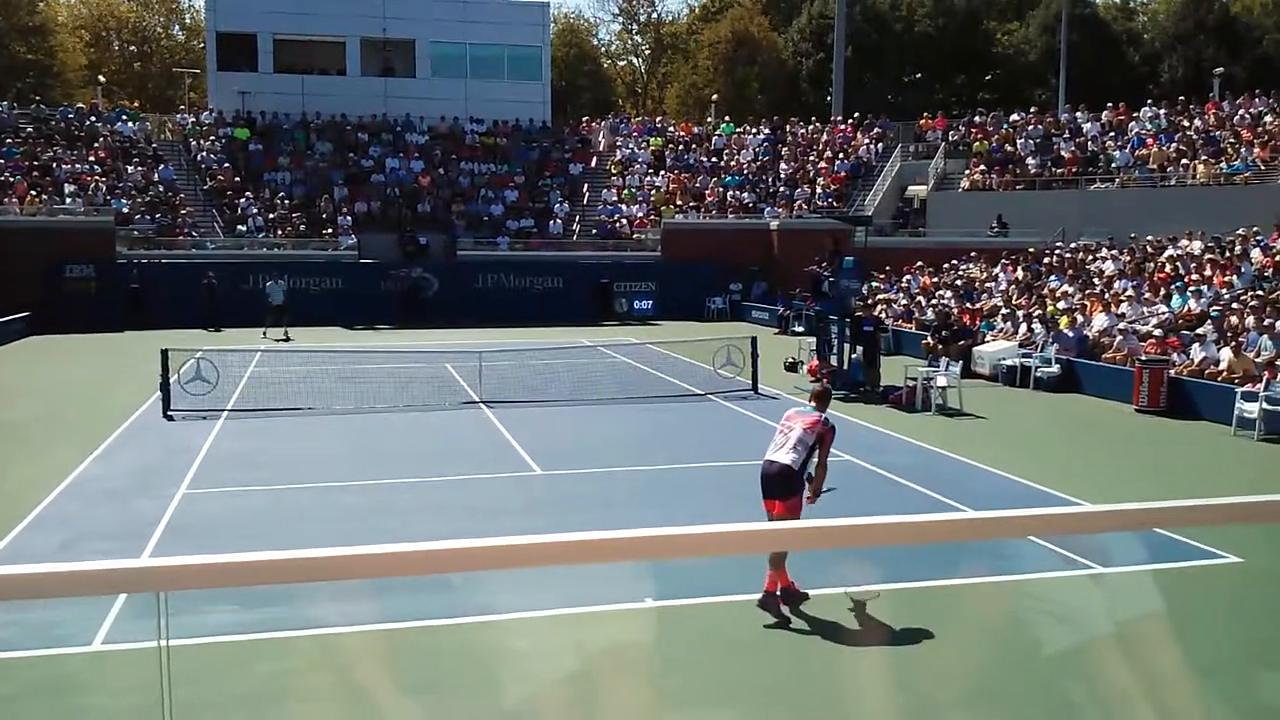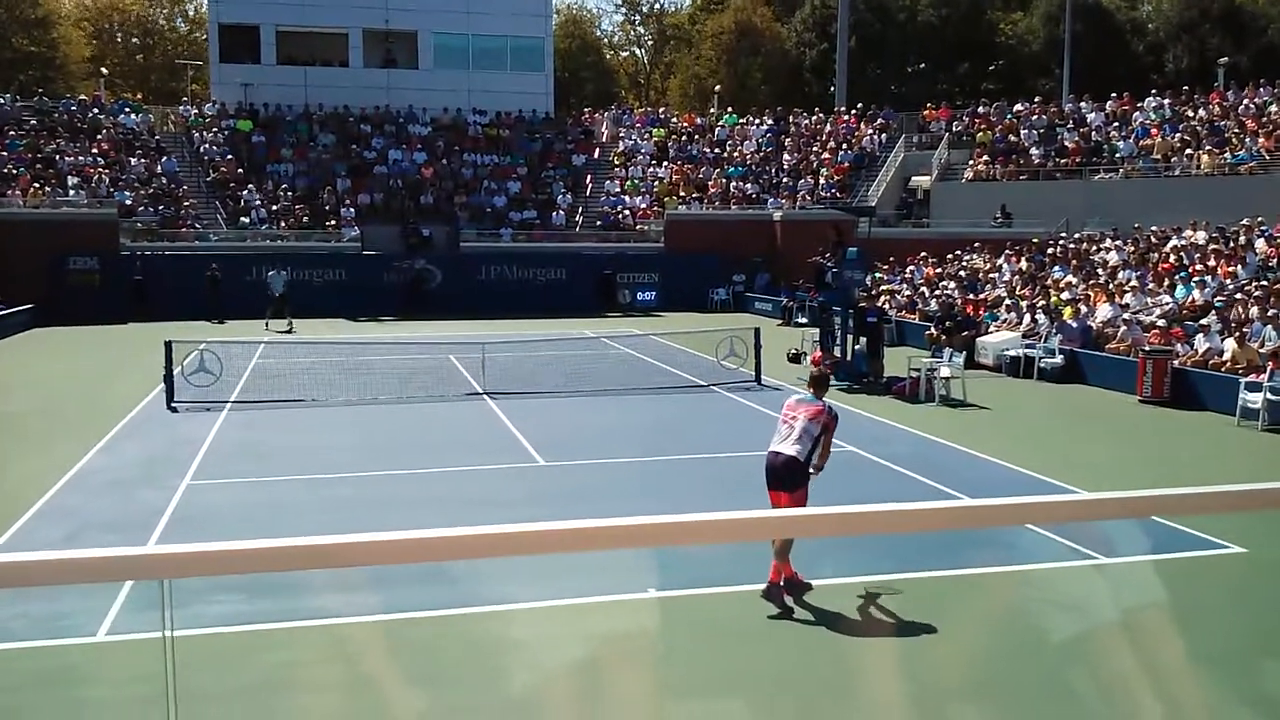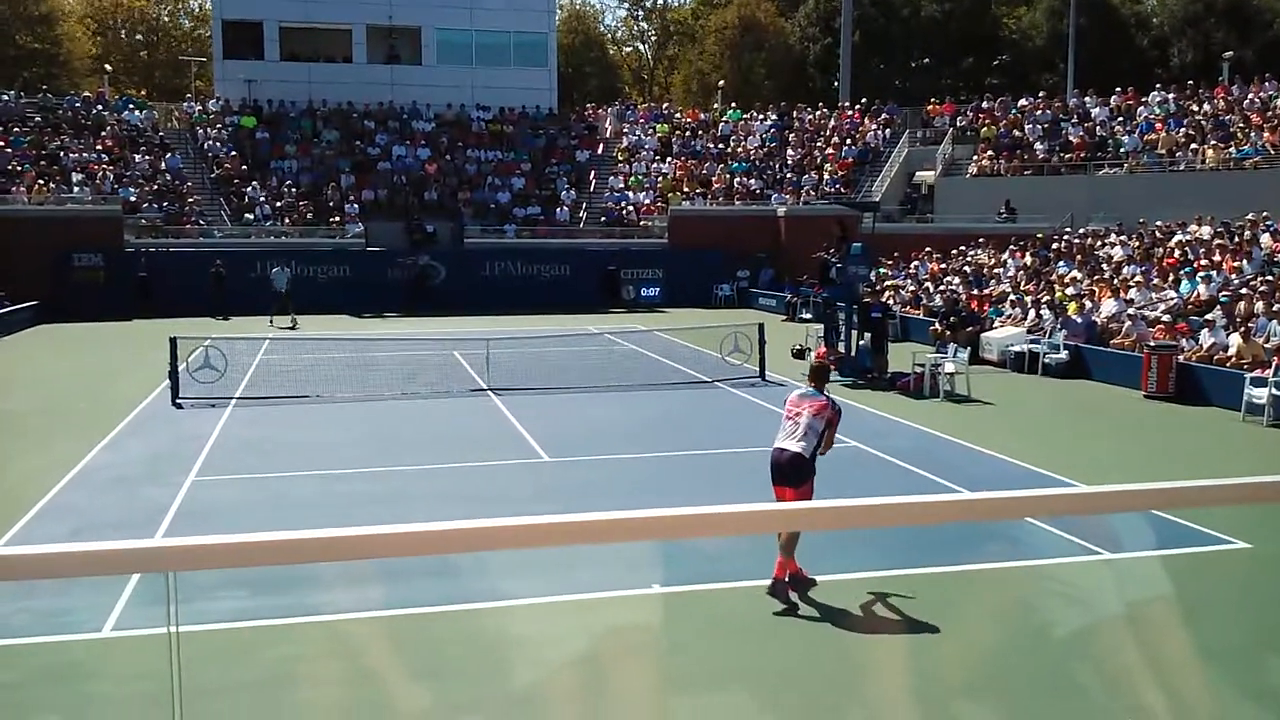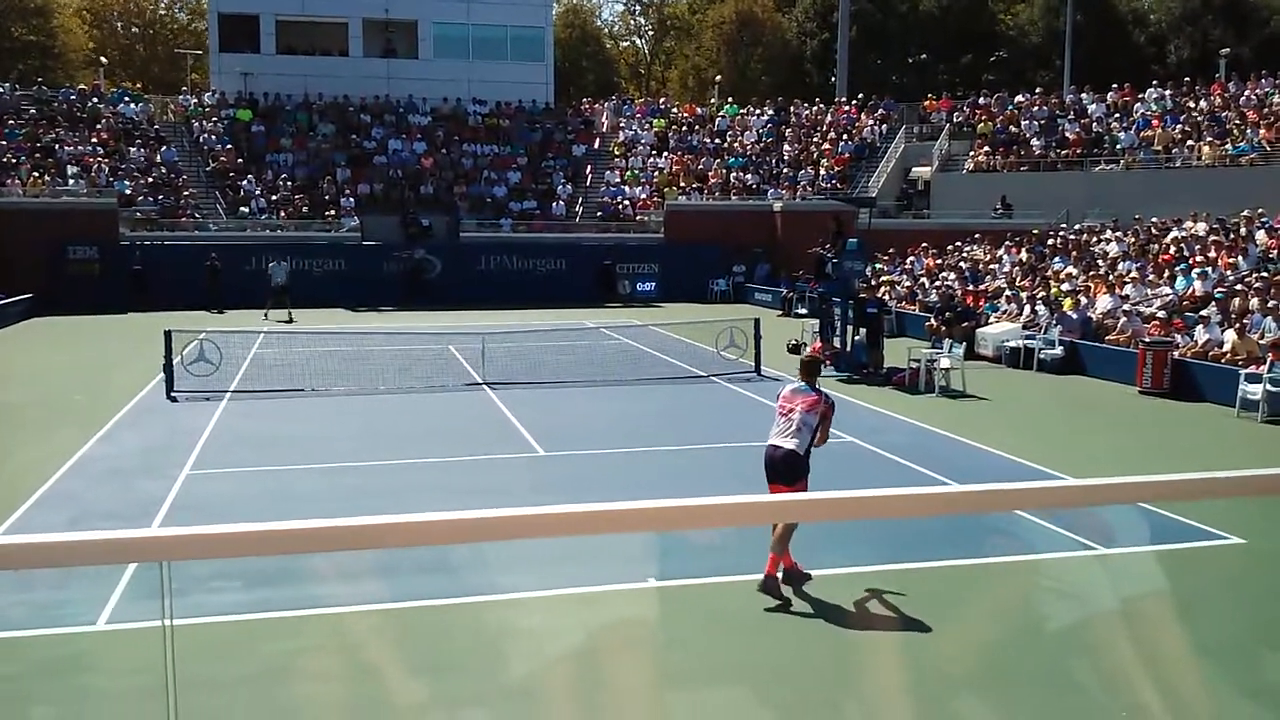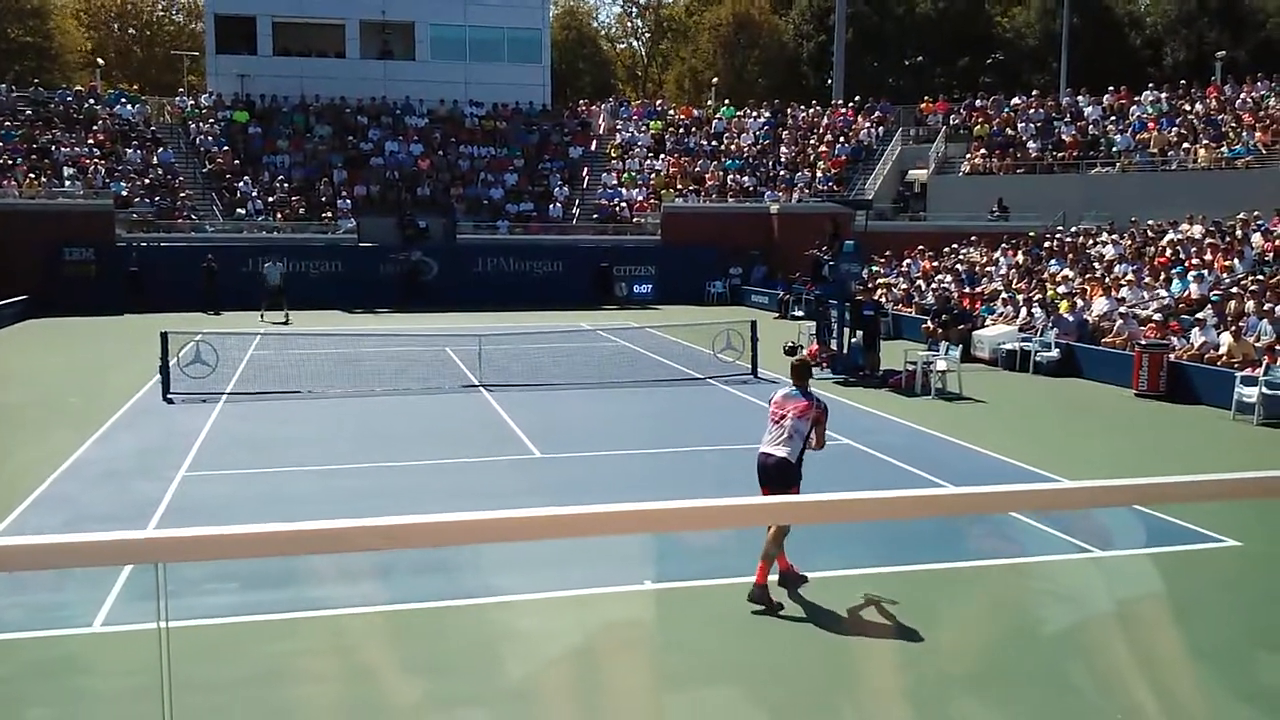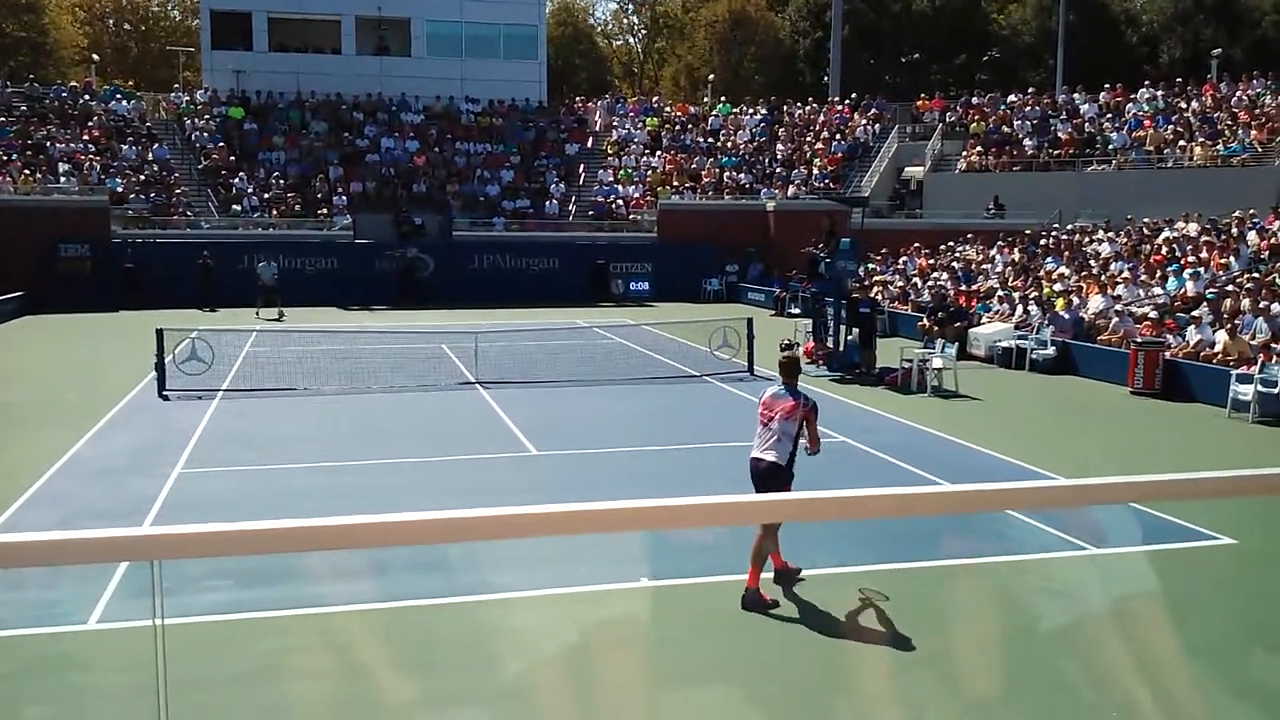
dt=0.2s
person 1, frame 1
left shoulder: (791, 413)
right shoulder: (826, 425)
right elbow: (821, 464)
left wrist: (806, 480)
right wrist: (816, 490)
left hip: (768, 467)
right hip: (787, 473)
left ankle: (785, 587)
right ankle: (769, 593)
person 1, frame 2
left shoulder: (791, 401)
right shoulder: (828, 413)
right elbow: (825, 450)
right wrist: (818, 466)
left hip: (772, 458)
right hip: (793, 464)
left ankle: (789, 577)
right ankle: (774, 583)
person 1, frame 3
left shoulder: (793, 395)
right shoulder: (832, 407)
right elbow: (828, 444)
right wrist: (819, 450)
left hip: (777, 454)
right hip: (799, 460)
left ankle: (794, 573)
right ankle: (779, 579)
person 1, frame 4
left shoulder: (785, 390)
right shoulder: (825, 401)
right elbow: (822, 438)
right wrist: (815, 441)
left hip: (772, 451)
right hip: (793, 457)
right knee: (790, 518)
left ankle: (789, 567)
right ankle: (770, 576)
person 1, frame 5
left shoulder: (777, 395)
right shoulder: (817, 405)
right elbow: (819, 443)
right wrist: (810, 443)
left hip: (764, 458)
right hip: (785, 464)
left knee: (777, 522)
right knee: (780, 525)
left ankle: (785, 570)
right ankle: (759, 586)
person 1, frame 6
left shoulder: (767, 394)
right shoulder: (806, 404)
right elbow: (813, 442)
right wrist: (813, 449)
left hip: (756, 461)
right hip: (777, 467)
left knee: (770, 520)
right knee: (768, 526)
left ankle: (781, 568)
right ankle: (751, 591)
